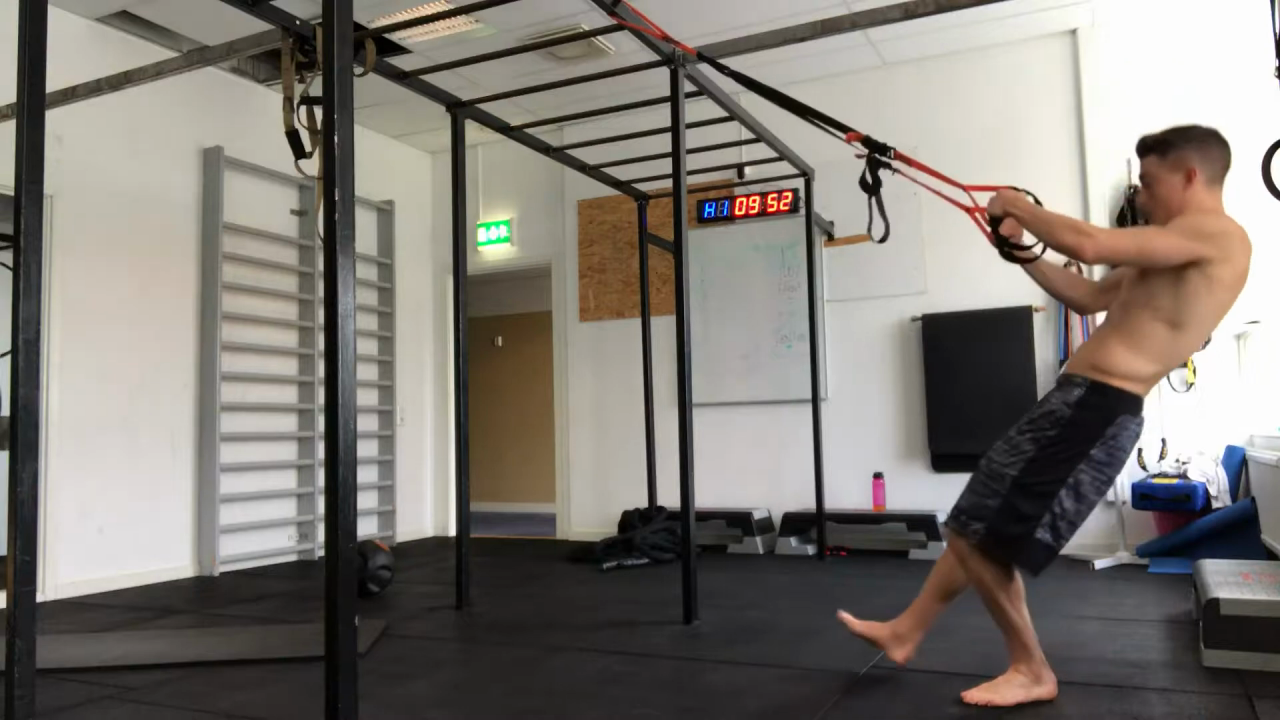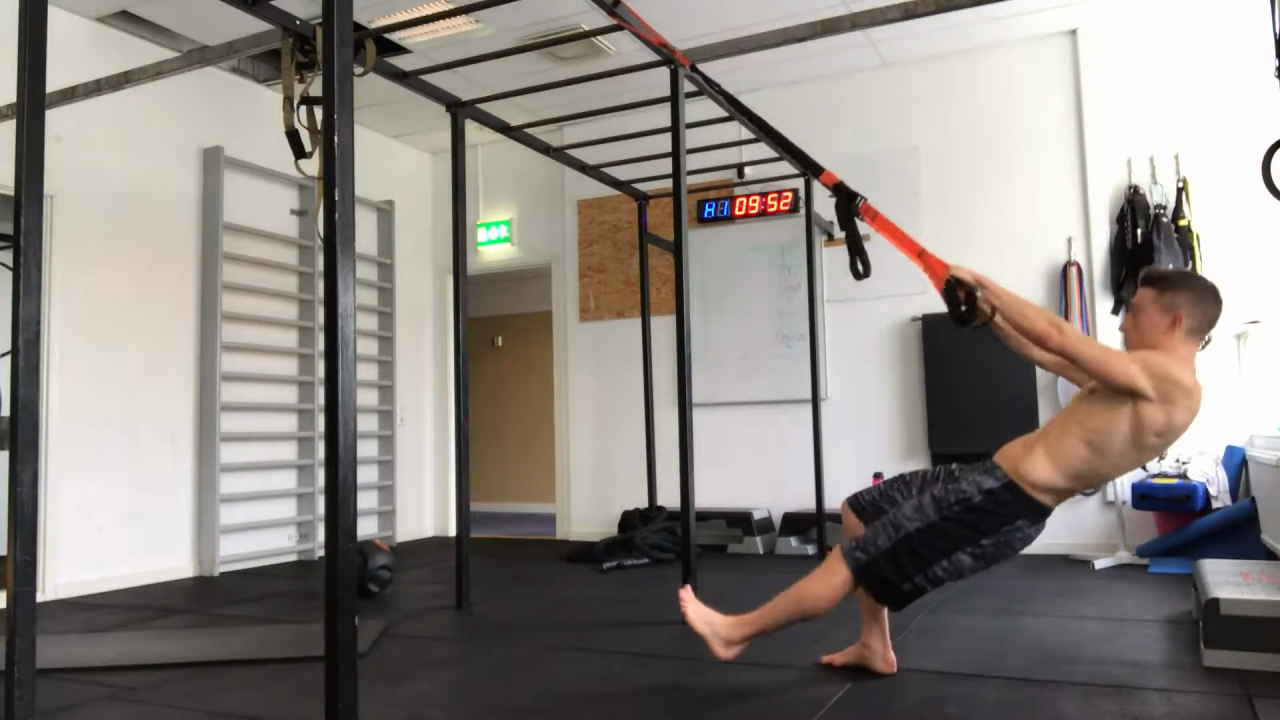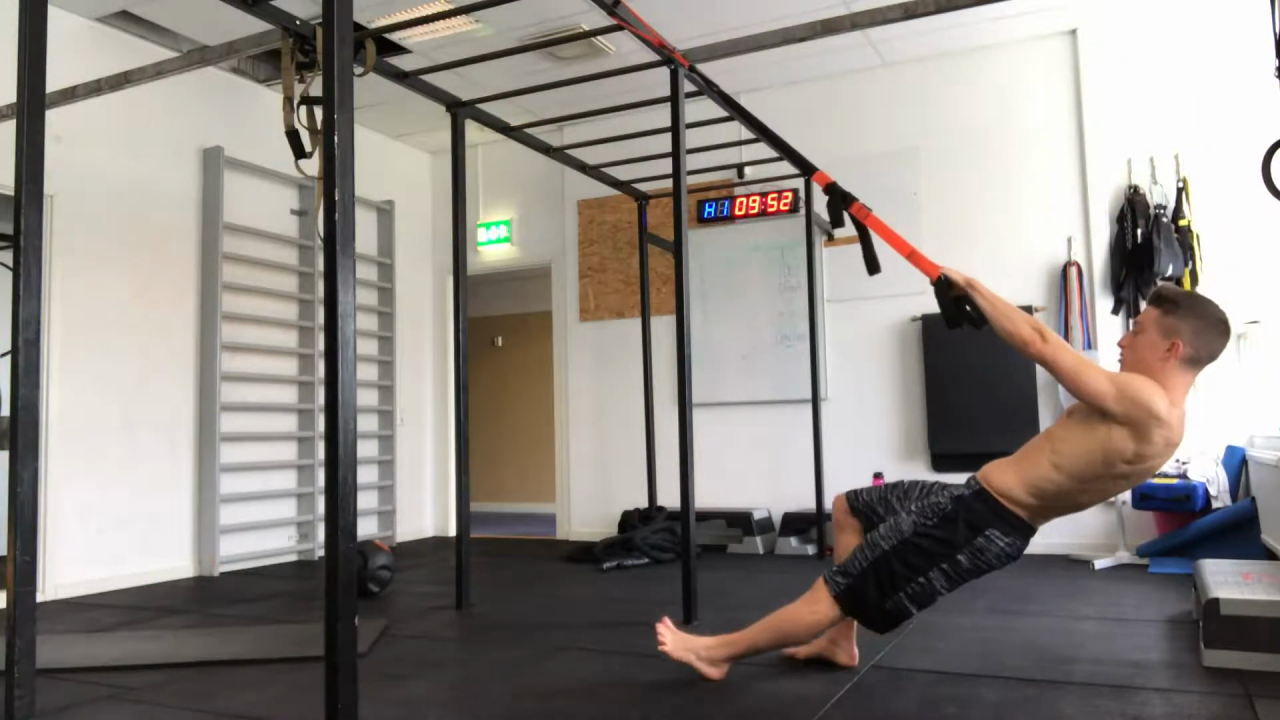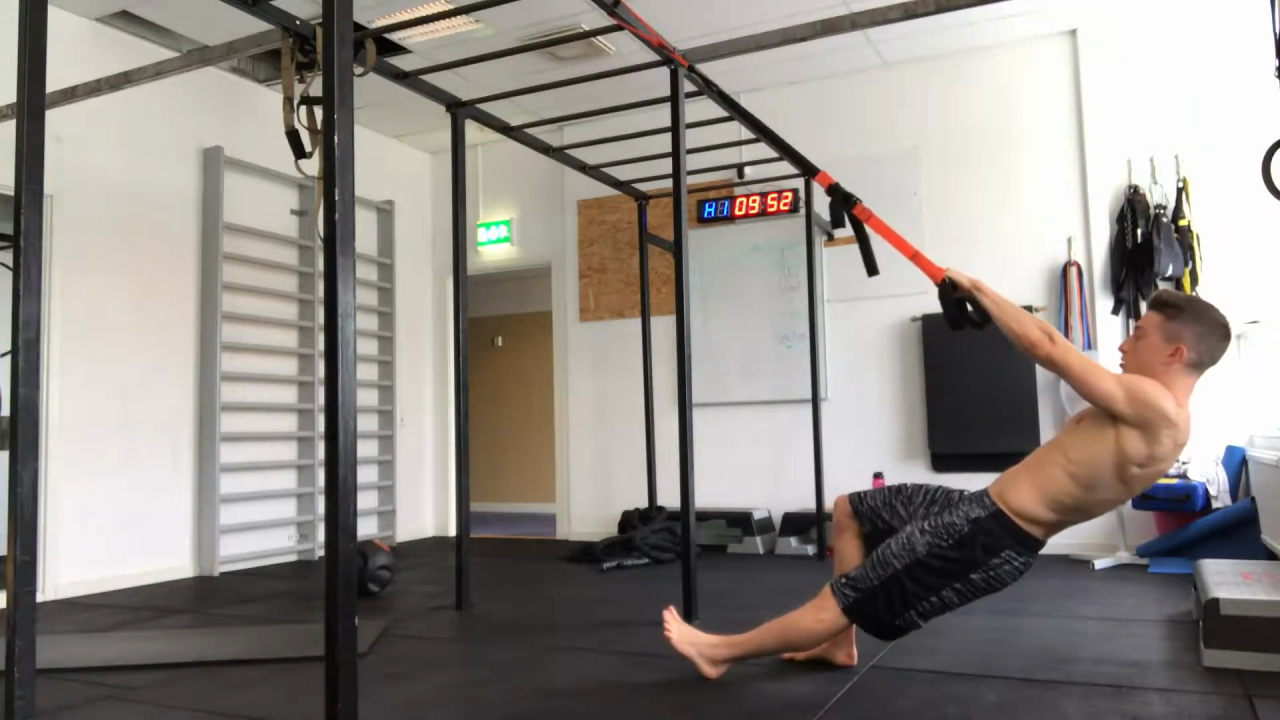
dt=0.7s
person 1, frame 1
left shoulder: (1217, 235)
right shoulder: (1179, 248)
left elbow: (1089, 245)
right elbow: (1090, 296)
left wrist: (1019, 206)
right wrist: (1021, 249)
left hip: (1093, 409)
right hip: (1083, 404)
left knee: (982, 536)
right knee: (974, 524)
left ankle: (1031, 671)
right ankle: (904, 632)
person 1, frame 2
left shoulder: (1172, 383)
right shoulder: (1147, 383)
left elbow: (1054, 336)
right elbow: (1045, 354)
left wrist: (979, 282)
right wrist: (984, 308)
left hip: (1001, 505)
right hip: (997, 486)
left knee: (846, 567)
right knee: (859, 511)
left ankle: (734, 634)
right ankle: (874, 645)
person 1, frame 3
left shoulder: (1145, 404)
right shoulder: (1153, 410)
left elbow: (1037, 343)
right elbow: (1049, 347)
left wrist: (969, 284)
right wrist: (976, 299)
left hip: (980, 519)
right hip: (986, 509)
left knee: (830, 594)
right knee: (849, 508)
left ankle: (718, 651)
right ankle: (841, 641)
person 1, frame 4
left shoulder: (1155, 407)
right shoulder: (1149, 416)
left elbow: (1047, 347)
left wrist: (976, 288)
left hip: (990, 538)
right hip: (984, 510)
left knee: (837, 602)
right knee: (849, 511)
left ankle: (720, 651)
right ankle: (839, 644)
